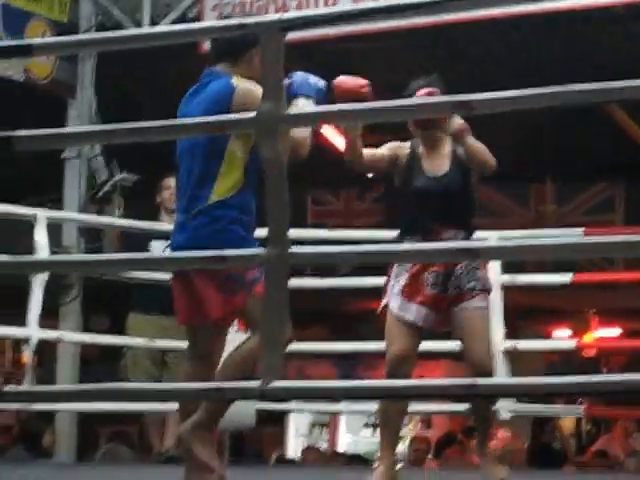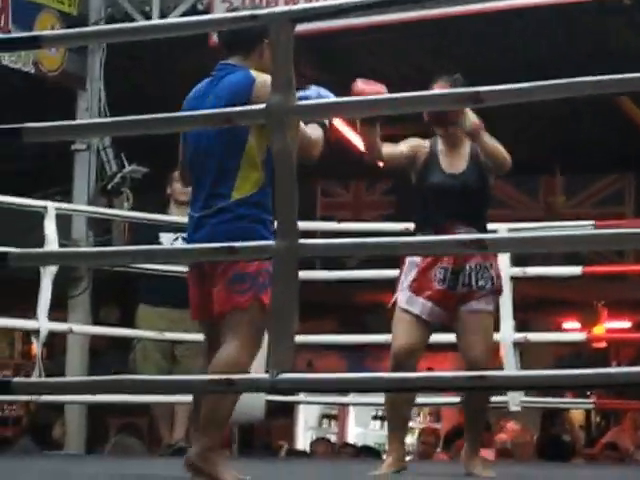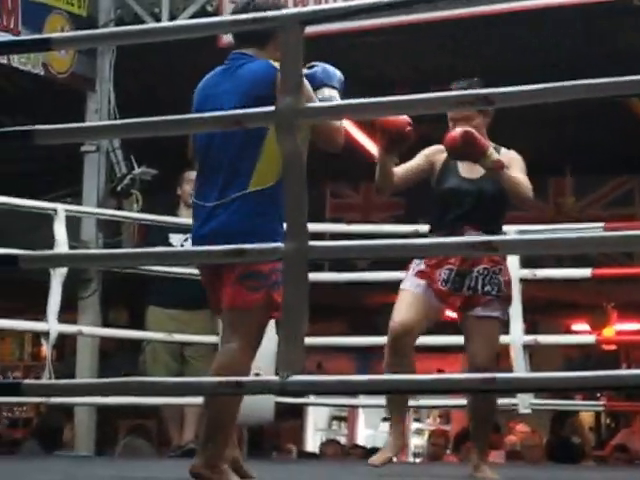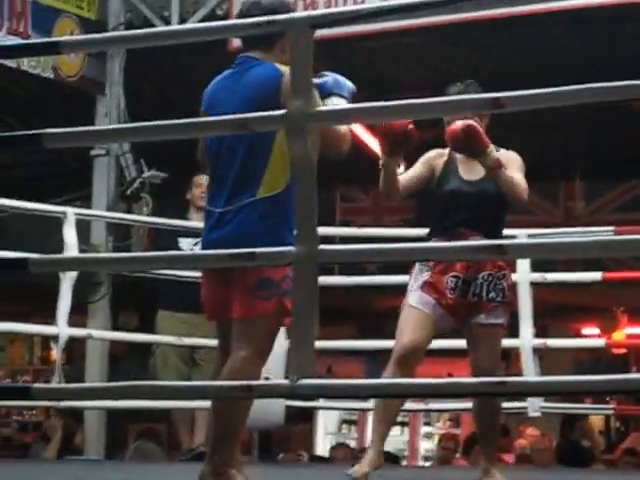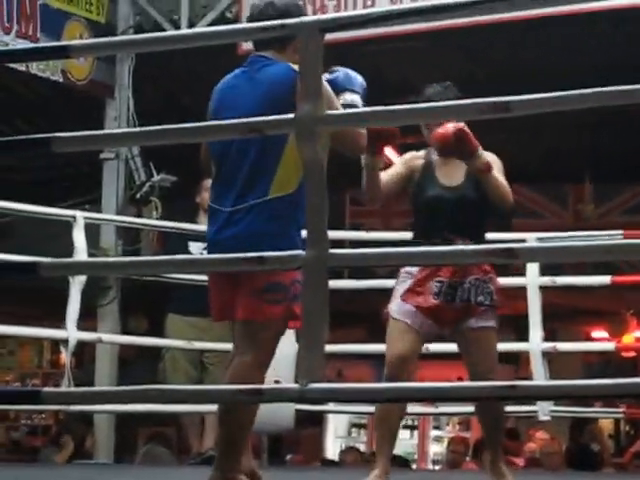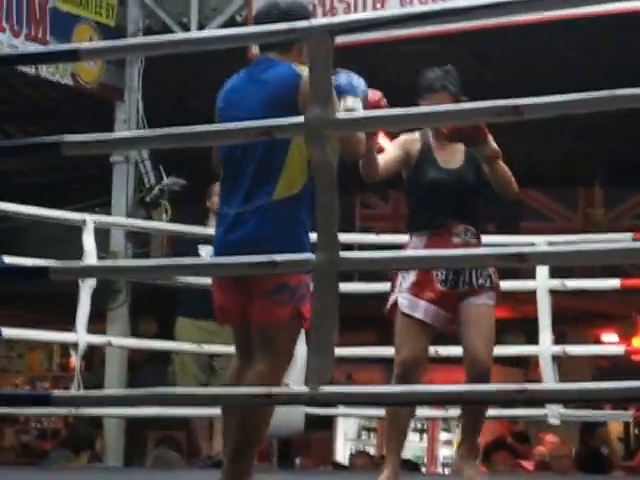
dt=0.2s
person 1, frame 1
left shoulder: (192, 97)
right shoulder: (244, 92)
right elbow: (296, 146)
right wrist: (305, 100)
left hip: (189, 239)
right hip: (223, 236)
left knee: (202, 354)
right ankle: (201, 425)
person 1, frame 2
left shoulder: (197, 94)
right shoulder: (260, 85)
right elbow: (308, 148)
left hip: (202, 234)
right hip: (241, 231)
left knee: (221, 344)
right knee: (240, 343)
person 1, frame 3
left shoulder: (208, 83)
right shoulder: (280, 76)
right elbow: (332, 137)
right wrist: (328, 90)
left hip: (210, 227)
right hip: (252, 227)
left knee: (235, 337)
right knee: (241, 341)
person 1, frame 4
left shoulder: (216, 87)
right shoulder: (286, 81)
right elbow: (336, 144)
right wrist: (336, 97)
left hip: (219, 233)
right hip: (262, 235)
left knee: (232, 349)
right knee: (250, 350)
person 1, frame 5
left shoulder: (226, 86)
right shoulder: (299, 81)
right elbow: (355, 141)
right wrist: (350, 96)
left hip: (225, 233)
right hip: (269, 236)
left knee: (246, 351)
right knee: (253, 353)
person 1, frame 6
left shoulder: (230, 89)
right shoulder: (304, 81)
right elbow: (353, 146)
right wrist: (352, 99)
left hip: (231, 237)
right hip: (277, 239)
left knee: (248, 354)
right knee: (271, 358)
person 2, frame 1
left shoulder: (463, 150)
right shoulder: (400, 152)
left elbow: (488, 164)
right elbow: (359, 158)
left wrist: (457, 128)
right wrist: (352, 127)
left hip: (463, 266)
right hip: (415, 267)
left knee: (481, 363)
right knee: (397, 362)
person 2, frame 2
left shoulder: (481, 153)
right shoulder: (418, 150)
left elbow: (504, 163)
right elbow: (378, 153)
left wrist: (472, 128)
right wrist: (369, 125)
left hip: (474, 263)
right hip: (426, 261)
left knee: (478, 362)
right knee: (402, 353)
person 2, frame 3
left shoulder: (507, 159)
right shoulder: (436, 156)
left elbow: (525, 195)
right elbow: (388, 183)
left wrist: (491, 160)
right wrist: (386, 155)
left hip: (485, 268)
right hip: (436, 261)
left knee: (483, 367)
right knee: (399, 330)
right ankle: (395, 435)
person 2, frame 4
left shoulder: (507, 159)
right shoulder: (437, 159)
left elbow: (520, 196)
right elbow: (392, 192)
left wrist: (488, 157)
right wrist: (389, 159)
left hip: (487, 271)
right hip: (438, 266)
left knee: (487, 373)
right knee: (405, 351)
person 2, frame 5
left shoulder: (485, 161)
right shoulder: (415, 162)
left elbow: (505, 200)
right elbow: (374, 194)
left wrist: (476, 161)
right wrist: (372, 158)
left hip: (472, 276)
right hip: (423, 273)
left knee: (486, 378)
right knee: (397, 363)
person 2, frame 6
left shoulder: (478, 146)
right shoulder: (411, 144)
left elbow: (509, 189)
right elbow: (372, 173)
left wrist: (487, 150)
right wrist: (368, 141)
left hip: (471, 261)
left knee: (480, 364)
right knee: (407, 364)
person 3, frame 1
right shoulder: (139, 232)
right hip: (144, 317)
left knee: (178, 384)
right knee: (145, 384)
left ankle: (170, 447)
right ankle: (156, 448)
person 3, frame 2
right shoulder: (149, 224)
left hip: (191, 311)
right hip: (153, 309)
left knee: (188, 376)
right knee: (156, 377)
left ankle: (179, 439)
right ankle: (166, 441)
person 3, frame 3
right shoulder: (160, 225)
left hip: (202, 311)
right hip: (162, 310)
left knee: (198, 377)
right knee: (165, 378)
left ankle: (190, 440)
right ankle: (176, 442)
person 3, frame 4
right shoulder: (168, 229)
left hip: (210, 316)
right hip: (171, 314)
left knee: (207, 380)
right knee: (174, 382)
left ankle: (199, 444)
right ankle: (185, 445)
person 3, frame 5
right shoulder: (179, 232)
left hip: (220, 319)
right hip: (181, 317)
left knee: (217, 384)
right knee: (184, 385)
left ankle: (209, 447)
right ankle: (195, 449)
person 3, frame 6
right shoulder: (189, 236)
left hip: (230, 323)
right hip: (191, 320)
right knee: (193, 388)
left ankle: (218, 451)
right ankle: (204, 453)
